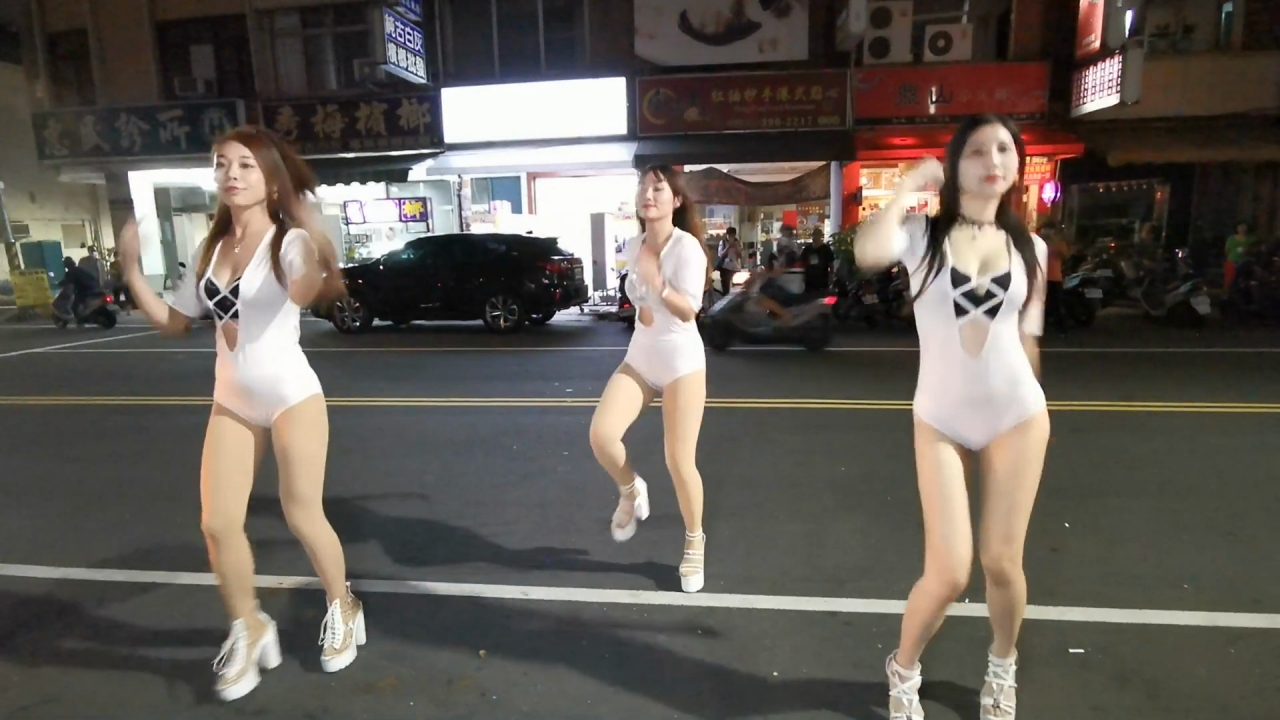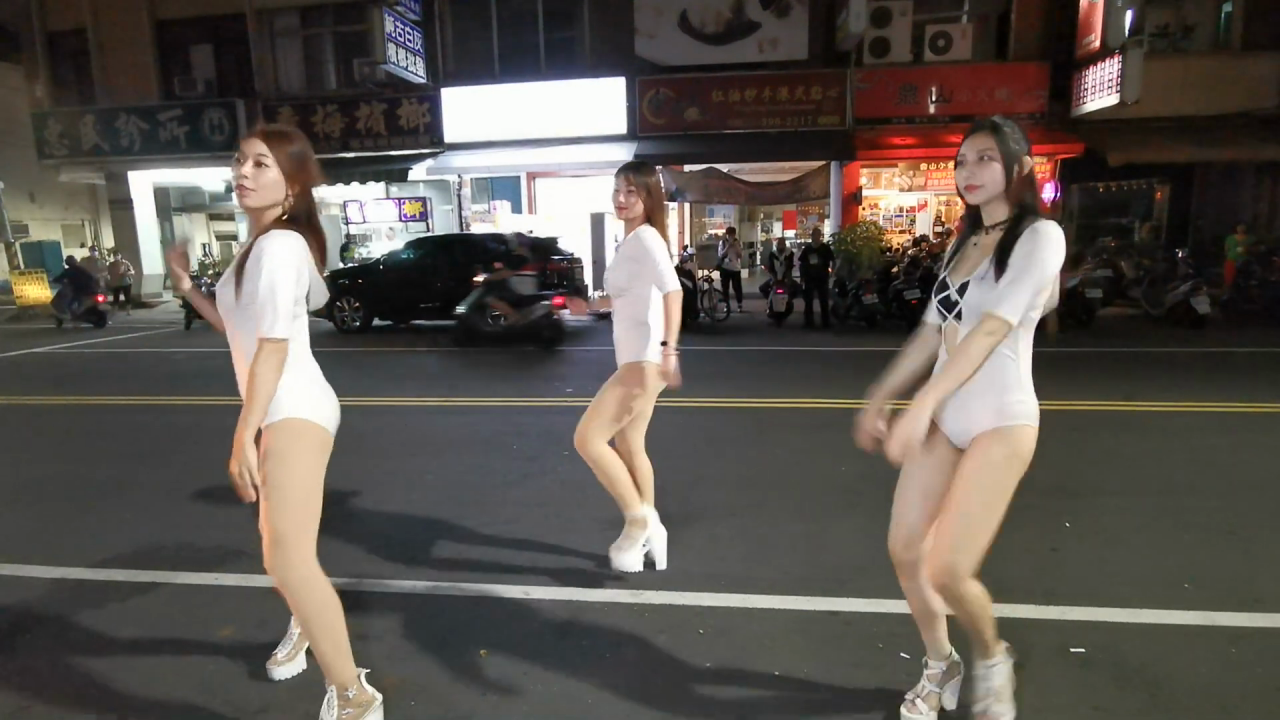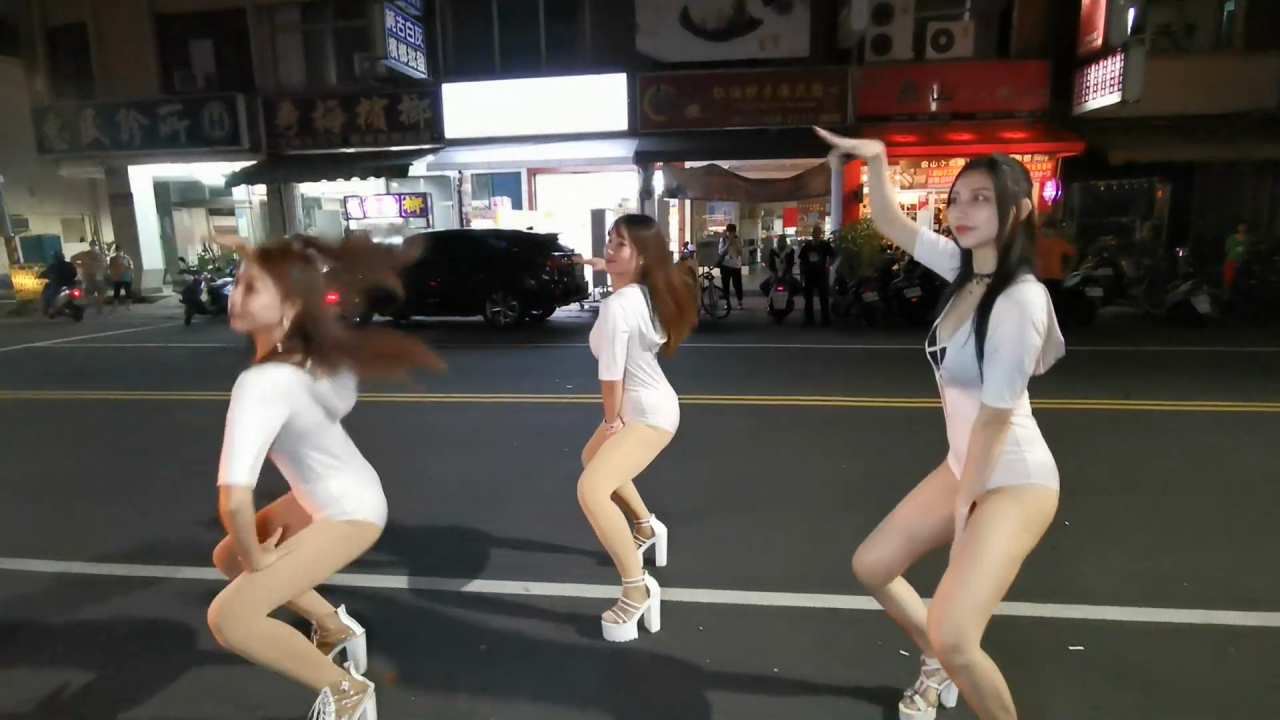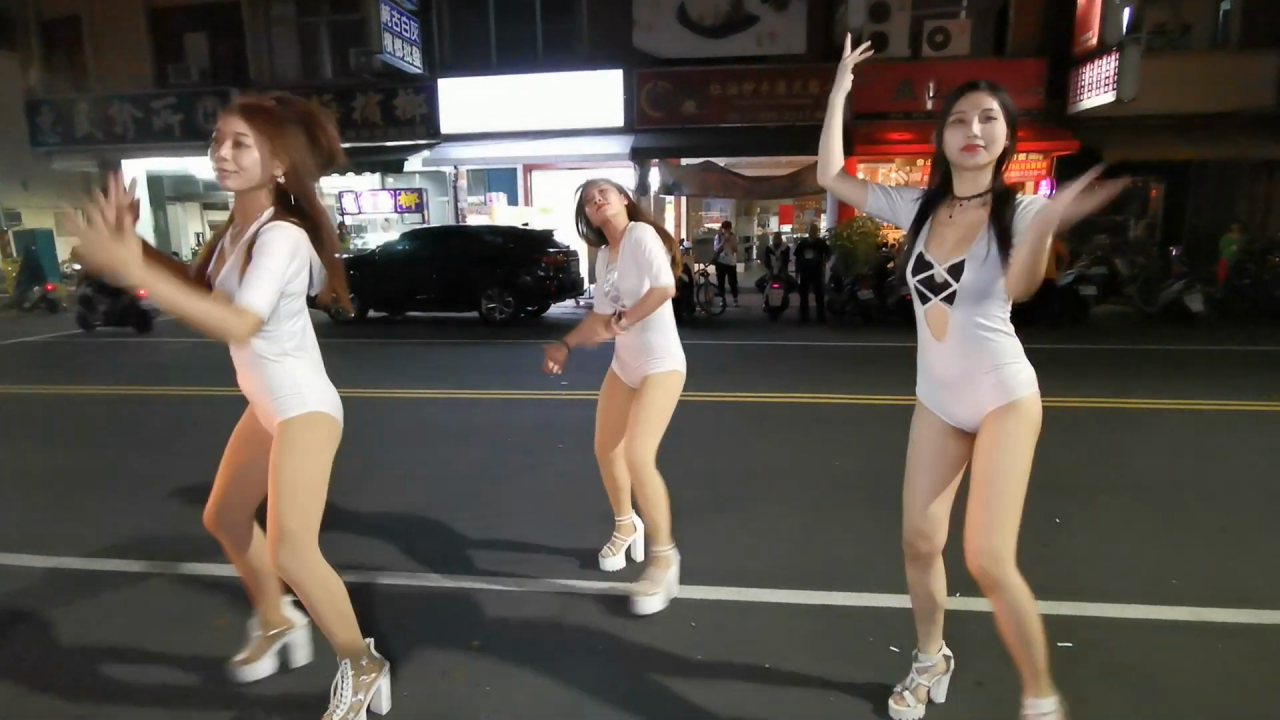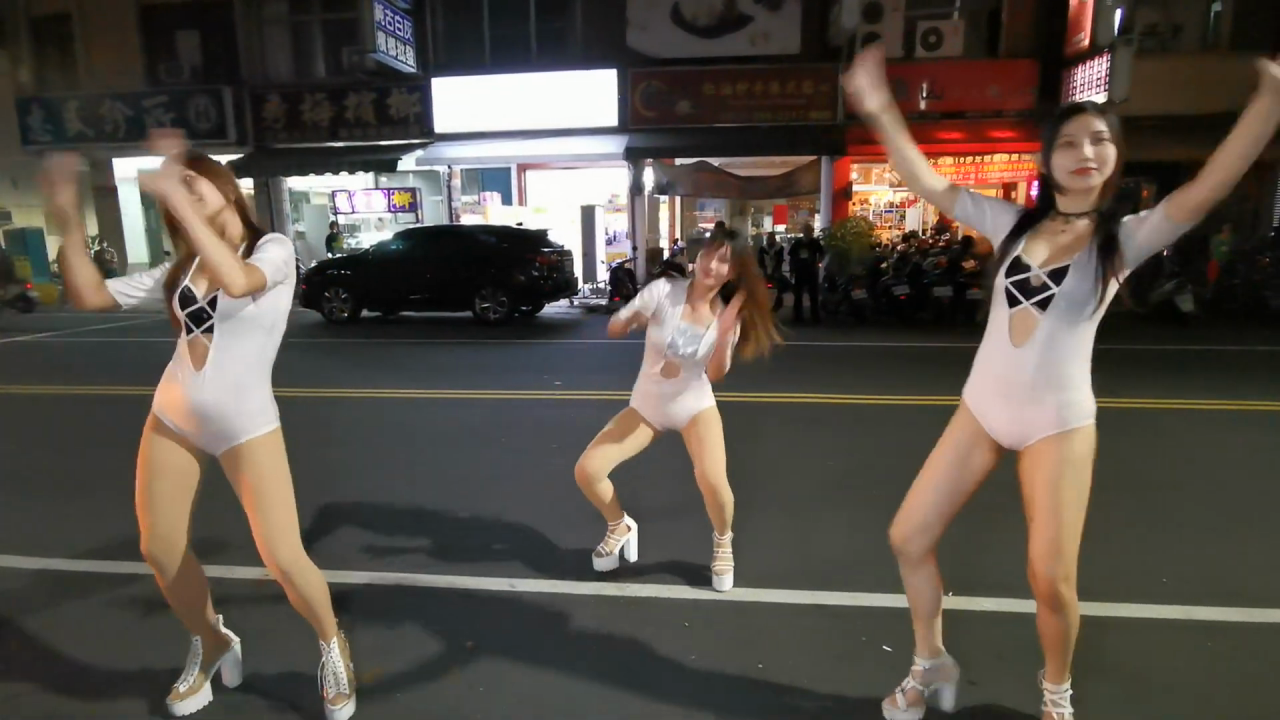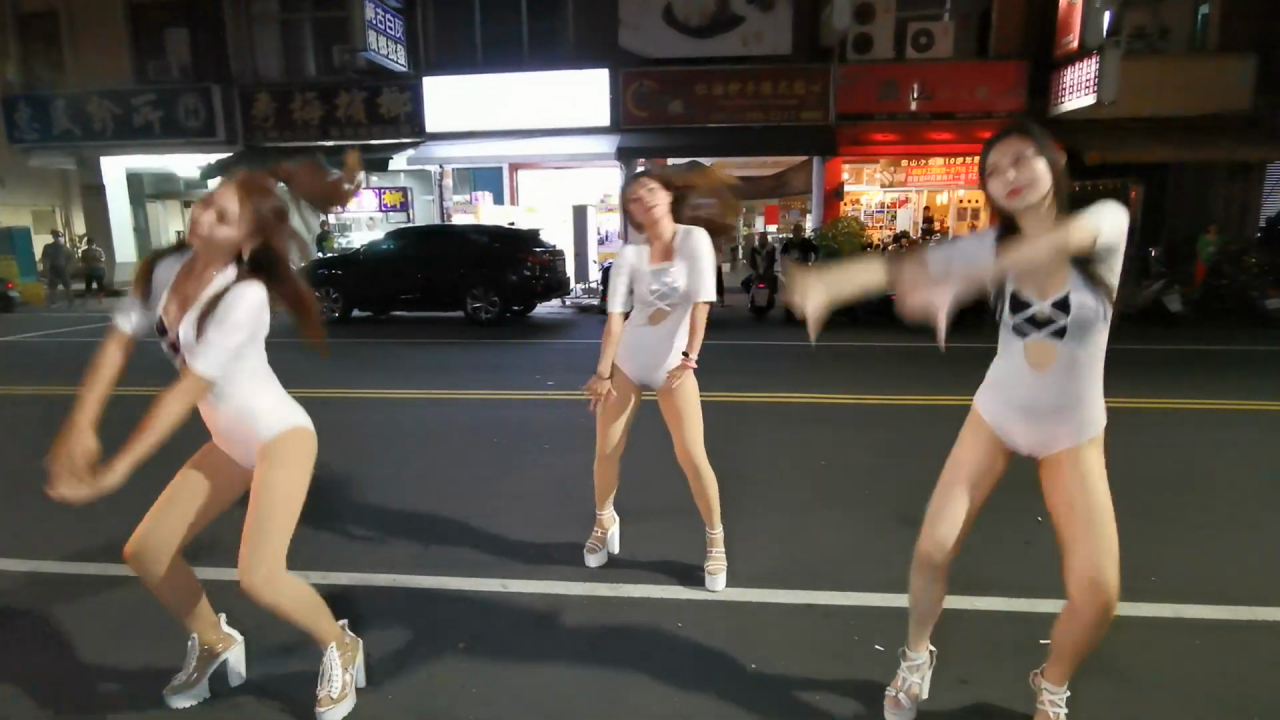
dt=0.7s
person 1, frame 1
left shoulder: (1029, 247)
right shoulder: (924, 235)
left elbow: (1027, 337)
right elbow: (868, 251)
right wrist: (912, 182)
left hip: (1018, 416)
right hip: (941, 423)
left knee: (1001, 562)
right knee: (949, 572)
left ankle: (1002, 661)
person 1, frame 2
left shoulder: (1040, 237)
right shoulder: (965, 247)
left elbow: (994, 329)
left wrist: (921, 406)
right wrist: (879, 398)
left hip: (1001, 423)
right hip: (946, 418)
left knee: (946, 569)
right knee: (903, 550)
left ankle: (992, 657)
right ankle: (940, 667)
person 1, frame 3
left shoulder: (1020, 299)
right shoulder: (964, 266)
left elbow: (998, 415)
right elbow: (890, 223)
left wrist: (963, 500)
right wrist: (873, 156)
left hip: (1014, 484)
right hip: (965, 470)
left knee: (952, 637)
right knee: (872, 566)
right ankle: (938, 668)
person 1, frame 4
left shoulder: (1024, 209)
right shoulder: (919, 205)
left elbow: (1020, 281)
right elbow: (830, 179)
left wrist: (1047, 219)
right wrist: (841, 92)
left hip: (1003, 399)
right hip: (936, 402)
left knee: (987, 562)
right knee: (919, 541)
right ankle: (930, 659)
person 1, frame 5
left shoulder: (1127, 236)
right shoulder: (1014, 221)
left elbow: (1205, 190)
right elbow: (931, 188)
right wrist: (881, 111)
left hip: (1059, 423)
right hip: (983, 409)
left knee: (1051, 581)
right knee: (909, 537)
right ankle: (929, 664)
person 1, frame 6
left shoulder: (1106, 221)
right shoulder: (988, 242)
left elbow: (1066, 239)
right elbow: (907, 269)
left wrist: (964, 279)
right wrist: (828, 283)
left hip: (1071, 433)
right hip: (997, 415)
left knee: (1096, 593)
right knee: (933, 550)
right ankle: (916, 656)
person 2, frame 1
left shoulder: (291, 242)
right shoulder: (211, 250)
left elbow: (302, 292)
right elbow: (175, 323)
left wrist: (320, 250)
right wrist: (133, 269)
left hip: (293, 399)
right hip: (231, 405)
left knee: (304, 518)
right knee: (218, 524)
left ankle: (343, 609)
right ankle: (249, 628)
person 2, frame 2
left shoulder: (276, 246)
right shoulder: (269, 244)
left elbow: (273, 347)
right elbow: (239, 322)
left wrist: (245, 438)
right wrist: (188, 287)
left hip: (295, 413)
right hip: (289, 412)
left knee: (287, 564)
right knee: (285, 536)
right ankle: (307, 628)
person 2, frame 3
left shoulder: (263, 383)
right shoulder: (309, 348)
left elbow: (234, 497)
left wrist: (252, 556)
left hip: (351, 514)
right hip: (329, 498)
left knee: (228, 618)
right knee: (229, 559)
right ankle: (336, 630)
person 2, frame 4
left shoulder: (282, 233)
right shoulder: (236, 229)
left elbow: (239, 324)
right elbow: (203, 292)
left wrist: (136, 270)
right wrist: (126, 239)
left hip: (305, 408)
right hip: (266, 406)
left knee: (291, 553)
right knee: (224, 520)
left ankle: (361, 669)
right ankle: (277, 621)
person 2, frame 5
left shoulder: (274, 248)
right shoulder: (181, 265)
left elbow: (238, 283)
right elbow: (93, 295)
left wrist: (177, 199)
right wrist: (69, 218)
left hip: (249, 428)
right hip: (173, 420)
left knee: (284, 559)
right knee: (161, 551)
left ankle: (332, 647)
right ankle: (211, 646)
person 2, frame 6
left shoulder: (245, 295)
right shoulder: (166, 266)
left elbow: (188, 389)
right elbow: (118, 343)
left wrist: (116, 469)
right wrist: (80, 426)
left hip: (281, 437)
right hip: (230, 446)
left knee: (259, 578)
right knee: (144, 554)
left ankle: (339, 645)
right ankle: (214, 641)
person 3, frame 1
left shoulder: (688, 246)
right shoulder: (634, 246)
left elbow: (688, 311)
left wrist: (657, 283)
left hip: (682, 362)
right hip: (639, 360)
left knee: (680, 462)
right knee: (600, 436)
left ankle: (694, 544)
right ankle: (631, 489)
person 3, frame 2
left shoulder: (646, 238)
right shoulder: (633, 240)
left elbow: (672, 290)
left wrist: (668, 348)
right wrist: (589, 306)
left hip: (644, 359)
right hip: (637, 358)
left knee: (587, 438)
right knee: (628, 444)
left ankle: (639, 518)
right ankle: (647, 524)
person 3, frame 3
left shoulder: (615, 308)
right shoulder: (645, 293)
left elbow: (611, 375)
left wrist: (613, 419)
left hip: (648, 416)
right hip: (644, 407)
left knee: (590, 491)
right knee: (592, 460)
left ankle: (637, 590)
right ankle: (646, 529)
person 3, frame 4
left shoulder: (642, 234)
right shoulder: (604, 256)
left elbow: (664, 288)
left wrist: (620, 324)
right wrist: (563, 346)
left hip: (661, 365)
right hip: (624, 365)
left knee: (637, 458)
right knee: (606, 451)
left ankle: (664, 558)
right ankle: (626, 525)
person 3, frame 5
left shoulder: (728, 319)
right shoulder: (662, 291)
left elbow: (716, 374)
right elbow: (613, 328)
left wrist: (726, 333)
right wrist: (634, 319)
left hip: (695, 409)
right hip: (644, 407)
left knee: (713, 483)
right knee: (587, 471)
left ankle: (722, 545)
right ankle: (620, 527)
person 3, frame 6
left shoulder: (695, 239)
right shoulder: (627, 256)
left elbow: (701, 302)
right elbow: (614, 315)
left wrist: (690, 358)
right wrist: (602, 372)
left hip: (673, 364)
right hip: (627, 360)
left knee: (692, 457)
right knee: (608, 451)
left ankle: (715, 540)
right ankle: (605, 521)
